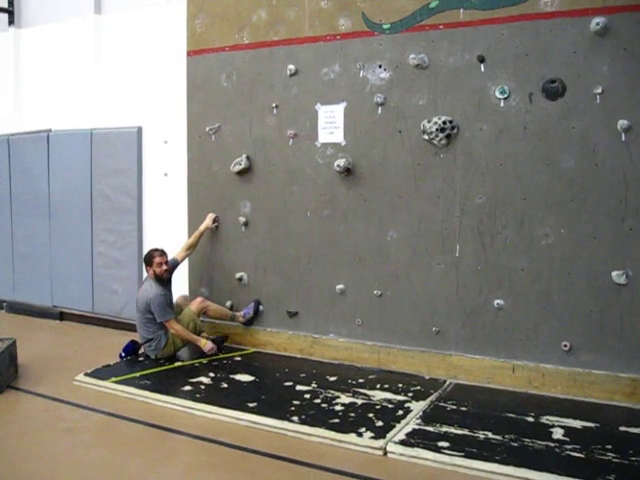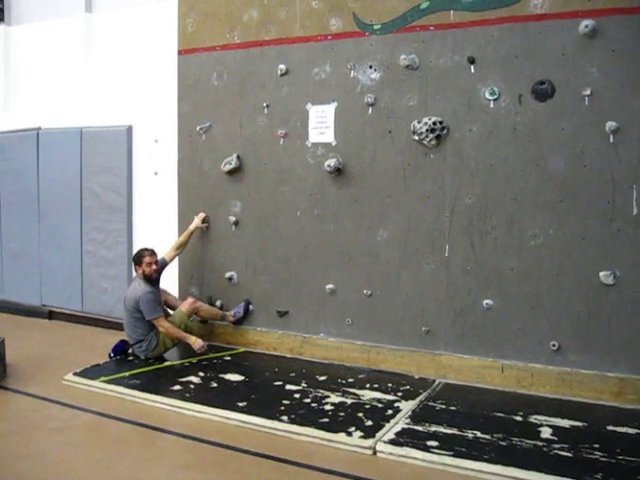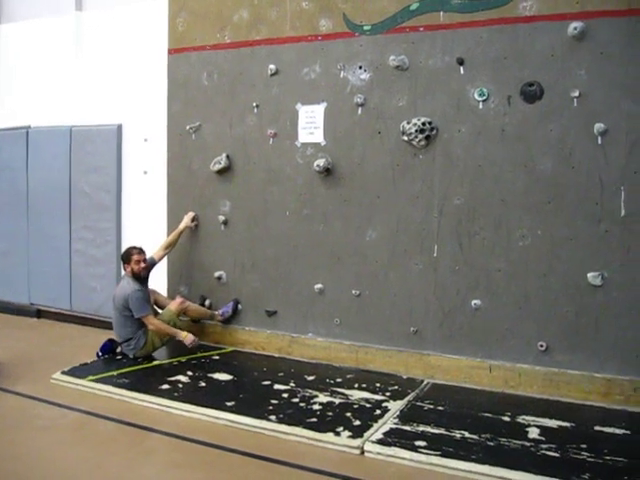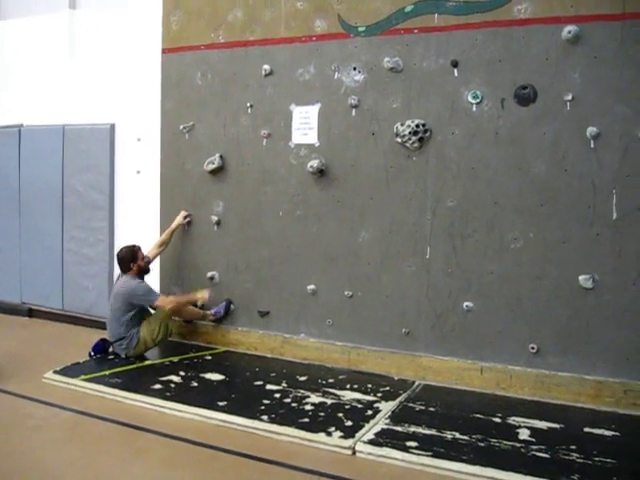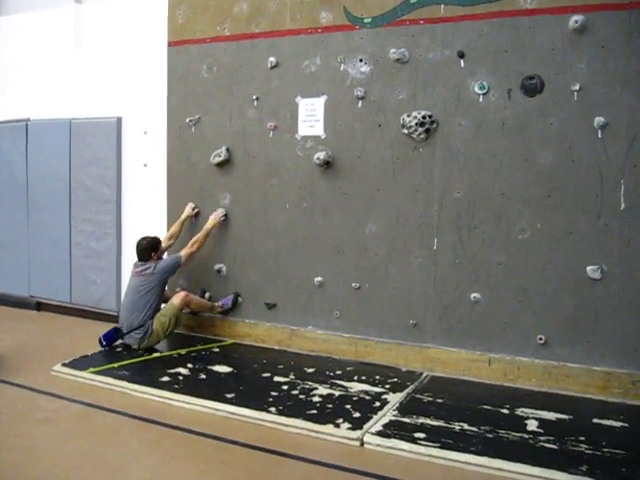
dt=0.4s
person 1, frame 1
left shoulder: (162, 274)
right shoulder: (156, 295)
left elbow: (185, 251)
right elbow: (173, 328)
left wrist: (203, 228)
right wrist: (201, 342)
left hip: (157, 336)
right hip: (160, 346)
left knee: (184, 300)
right knee: (200, 302)
left ankle: (205, 337)
right ankle: (240, 317)
person 1, frame 2
left shoulder: (151, 274)
right shoulder: (144, 293)
left elbow: (175, 250)
right elbow: (162, 327)
left wrist: (193, 227)
right wrist: (191, 339)
left hip: (144, 338)
right hip: (149, 347)
left knee: (161, 294)
right knee: (191, 303)
left ankle: (195, 323)
right ankle: (230, 317)
person 1, frame 3
left shoulder: (138, 274)
right shoulder: (133, 291)
left elbow: (164, 249)
right elbow: (152, 324)
left wrist: (182, 227)
right wrist: (182, 335)
left hip: (133, 338)
right hip: (138, 345)
left knee: (151, 294)
right knee: (180, 303)
right ankle: (218, 316)
person 1, frame 4
left shoulder: (127, 276)
right shoulder: (134, 286)
left elbow: (158, 247)
right elbow: (168, 303)
left wrist: (176, 225)
right wrist: (196, 297)
left hip: (123, 340)
right hip: (130, 345)
left knee: (150, 299)
right knee: (173, 305)
right ankle: (209, 315)
person 1, frame 5
left shoulder: (139, 266)
right shoulder: (158, 269)
left elbow: (169, 240)
right elbow: (192, 248)
left wrist: (185, 216)
right wrist: (210, 224)
left hip: (130, 333)
right hip: (140, 337)
right knee: (183, 296)
left ankle: (194, 304)
right ankle: (217, 308)
